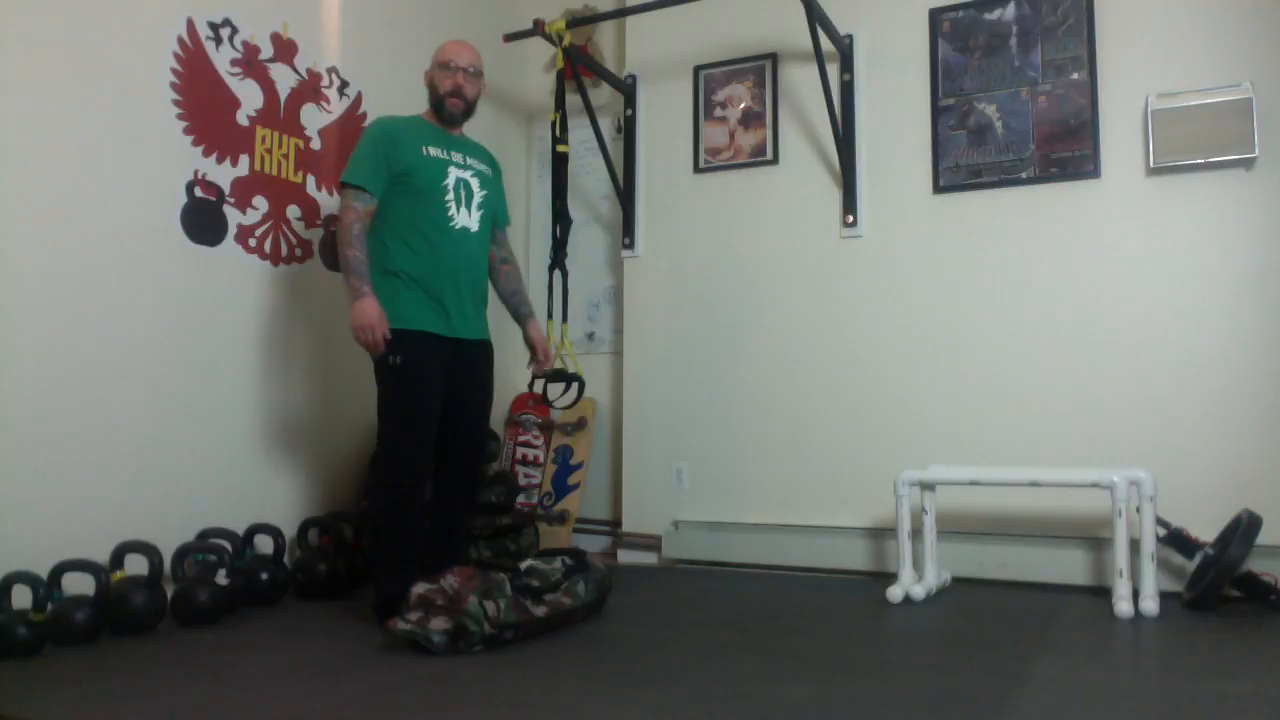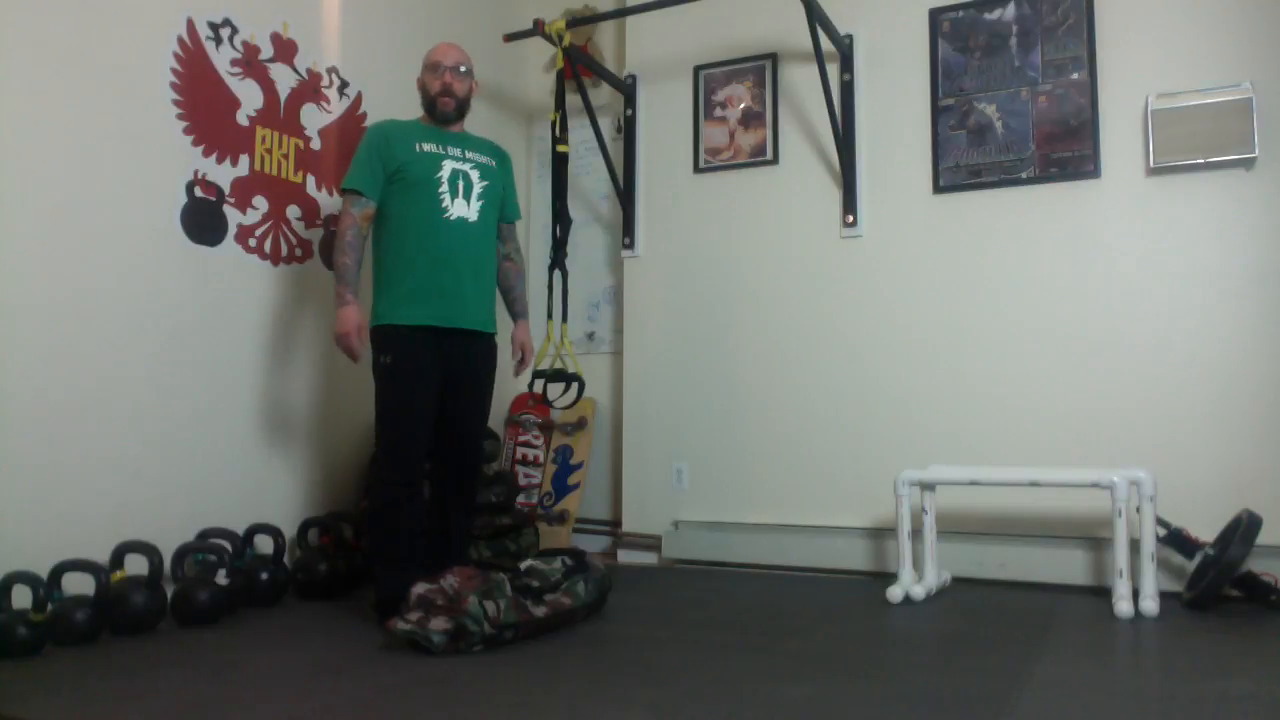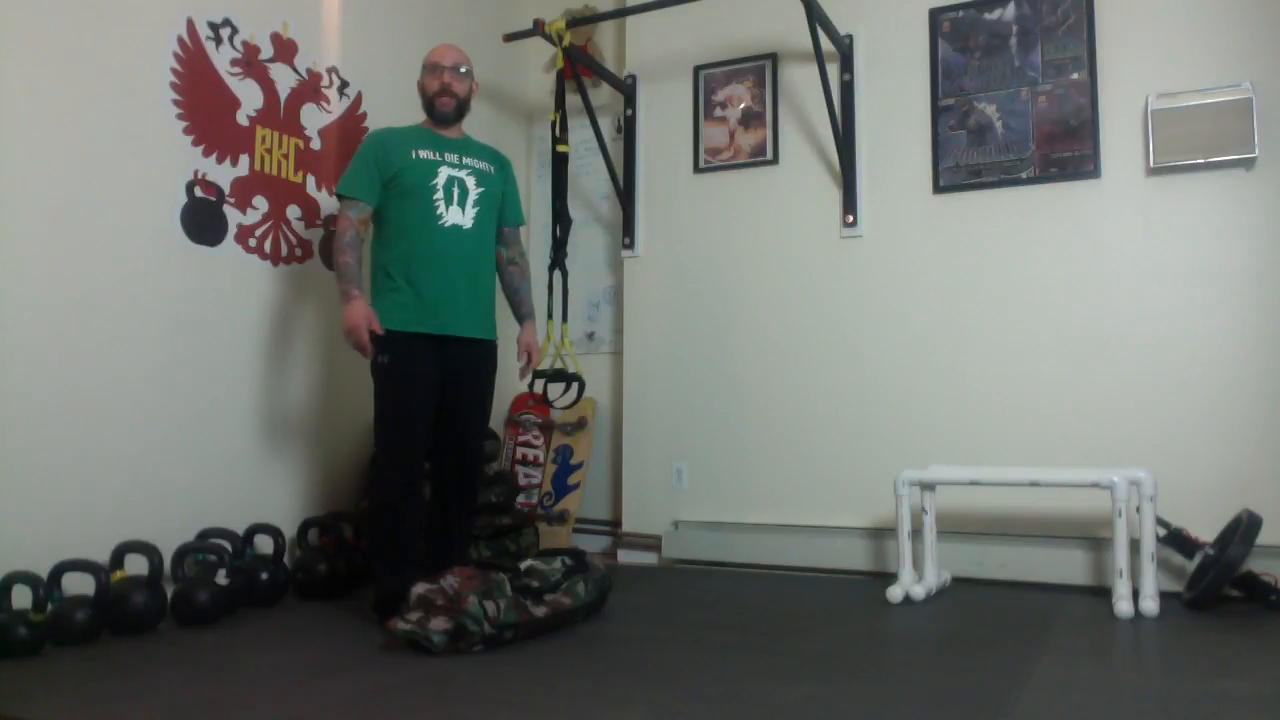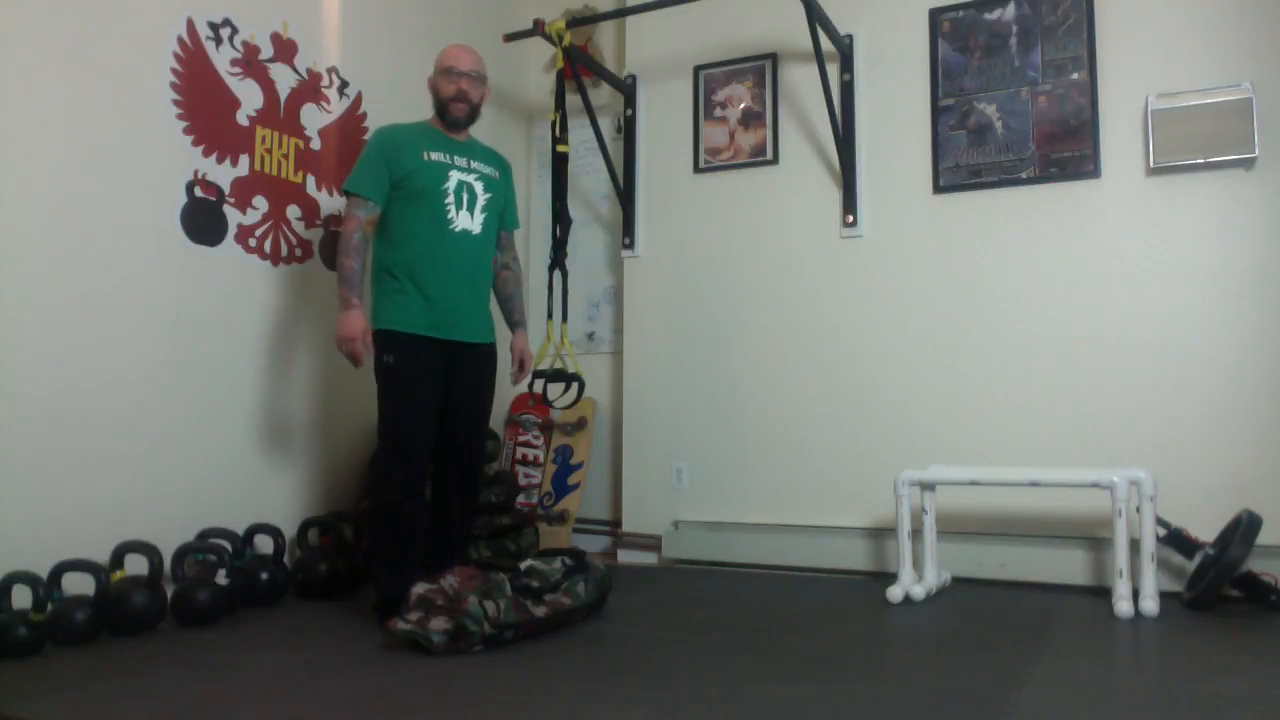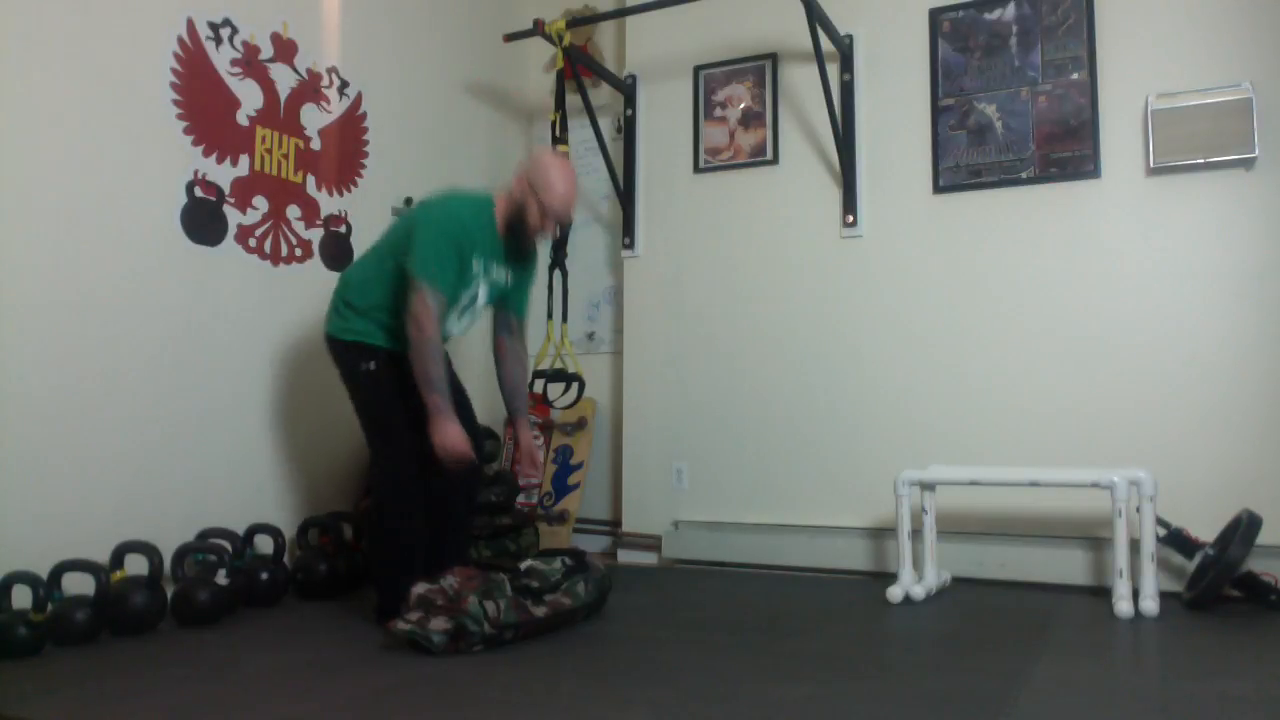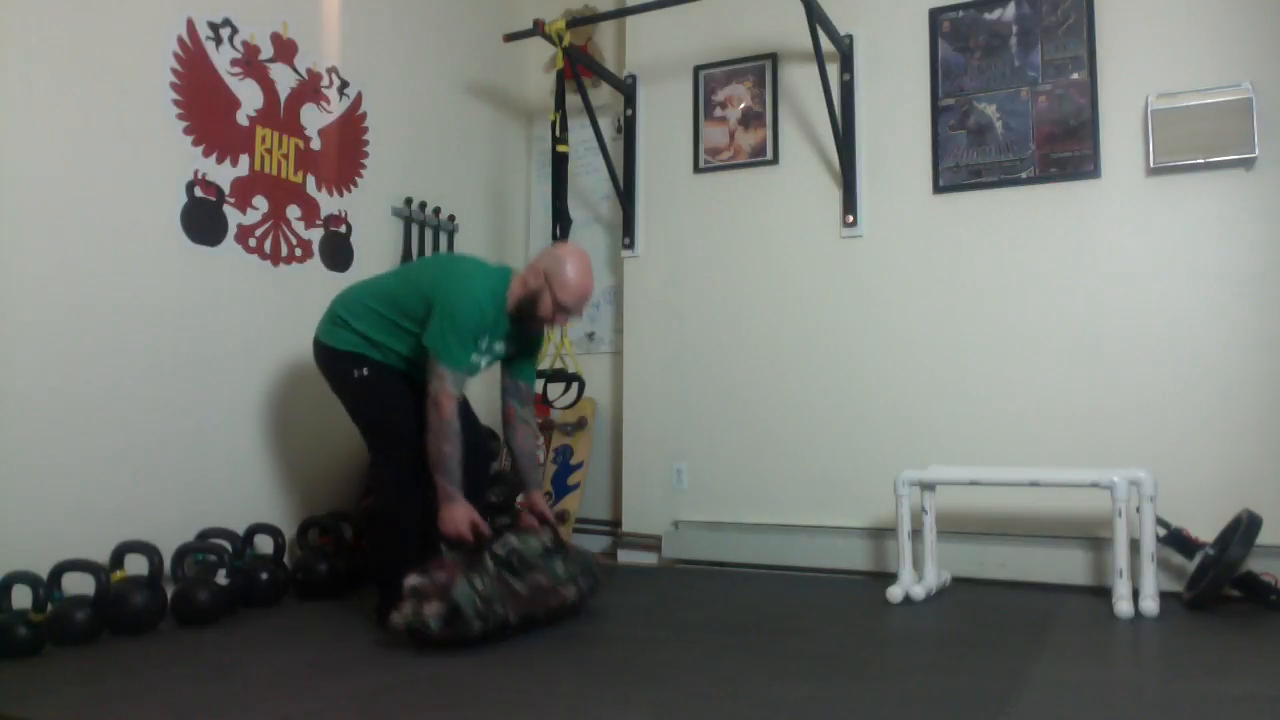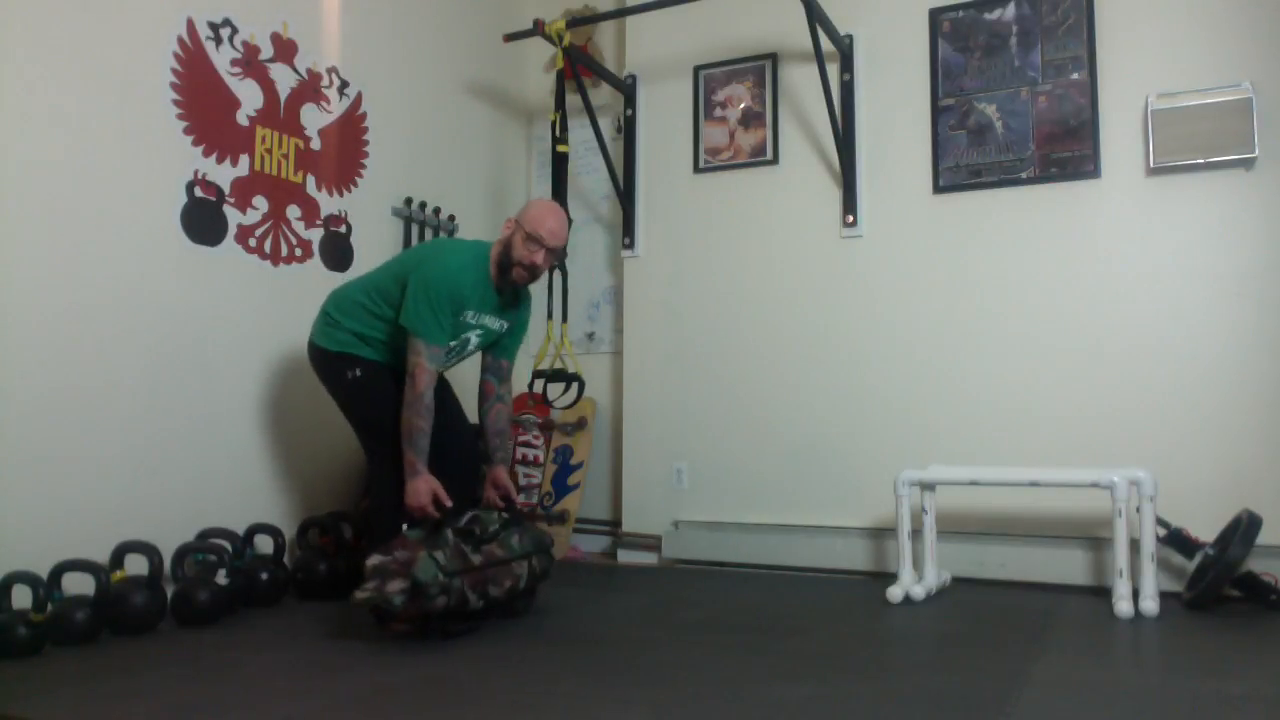
dt=0.7s
person 1, frame 1
left shoulder: (485, 162)
right shoulder: (390, 135)
left elbow: (499, 250)
right elbow: (354, 216)
left wrist: (528, 320)
right wrist: (362, 294)
left hip: (472, 336)
right hip: (409, 330)
left knee: (465, 463)
right knee: (405, 468)
right ankle: (396, 599)
person 1, frame 2
left shoulder: (495, 157)
right shoulder: (388, 139)
left elbow: (507, 244)
right elbow: (354, 220)
left wrist: (521, 318)
right wrist: (346, 298)
left hip: (475, 331)
right hip: (407, 326)
left knee: (461, 462)
right knee: (401, 464)
right ankle: (396, 597)
person 1, frame 3
left shoulder: (495, 163)
right shoulder: (385, 146)
left elbow: (510, 250)
right elbow: (351, 224)
left wrist: (527, 320)
right wrist: (352, 295)
left hip: (475, 337)
right hip: (404, 331)
left knee: (462, 464)
right knee: (400, 466)
right ankle: (396, 596)
person 1, frame 4
left shoulder: (496, 166)
right shoulder: (395, 144)
left elbow: (504, 254)
right elbow: (357, 226)
left wrist: (518, 327)
right wrist: (352, 305)
left hip: (475, 339)
right hip: (408, 333)
left knee: (463, 465)
right knee: (405, 465)
right ankle: (397, 597)
person 1, frame 5
left shoulder: (520, 254)
right shoulder: (452, 220)
left elbow: (510, 339)
right elbow: (424, 319)
left wrist: (522, 423)
right wrist: (442, 417)
left hip: (421, 352)
right hip: (365, 335)
left knee: (460, 459)
right knee: (404, 464)
right ankle: (399, 602)
person 1, frame 6
left shoulder: (527, 323)
right shoulder: (470, 296)
left elbow: (519, 407)
right elbow: (443, 404)
left wrist: (533, 490)
right wrist: (450, 500)
left hip: (410, 359)
right hip: (353, 346)
left knee: (466, 455)
right knee: (407, 461)
right ankle: (398, 603)
person 1, frame 7
left shoulder: (517, 303)
right shoulder: (449, 271)
left elbow: (497, 386)
right elbow: (420, 379)
left wrist: (498, 463)
right wrist: (416, 472)
left hip: (403, 356)
right hip: (348, 344)
left knee: (462, 455)
right knee: (397, 464)
